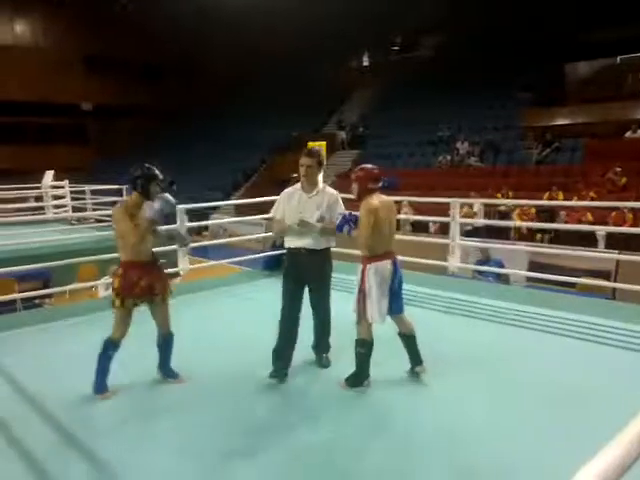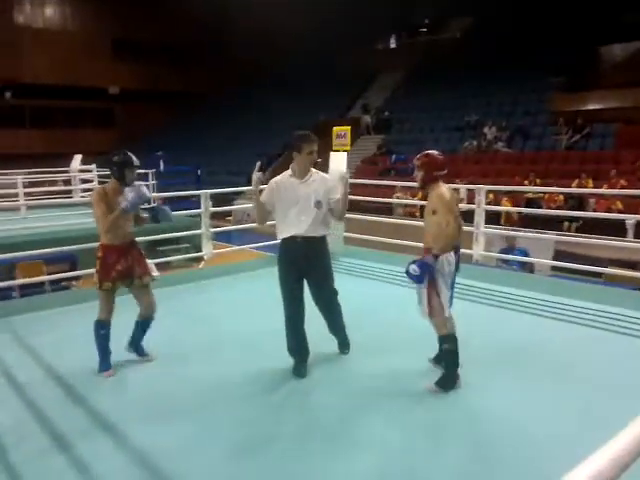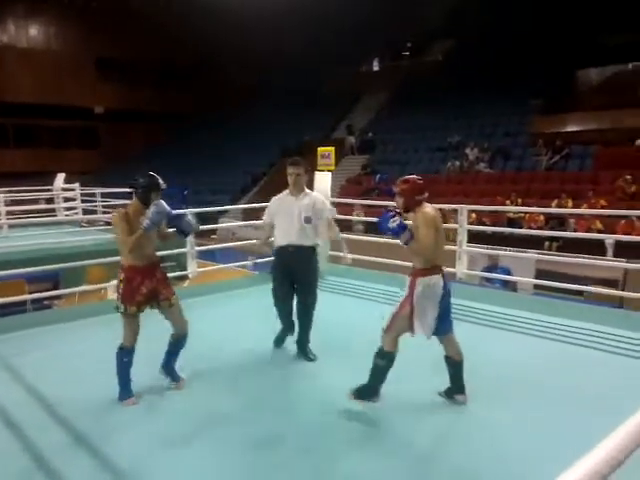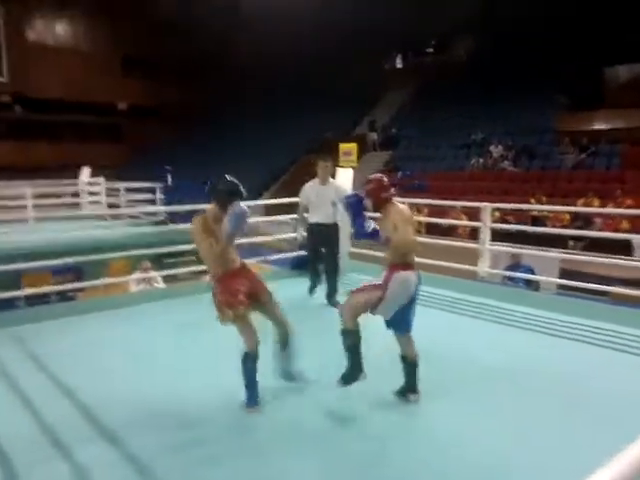
dt=1s
person 1, frame 1
left shoulder: (148, 207)
right shoulder: (122, 210)
right elbow: (133, 241)
right wrist: (152, 217)
left hip: (151, 268)
right hip: (129, 272)
left knee: (165, 327)
right knee: (119, 333)
left ankle: (165, 368)
right ankle: (100, 381)
person 1, frame 2
left shoulder: (131, 192)
right shoulder: (100, 194)
right elbow: (106, 226)
left wrist: (154, 217)
right wrist: (126, 206)
left hip: (132, 252)
right hip: (110, 255)
left knee: (149, 308)
right knee: (106, 313)
left ankle: (135, 344)
right ankle: (104, 360)
person 1, frame 3
left shoulder: (153, 214)
right shoulder: (121, 216)
left elbow: (163, 237)
right elbow: (128, 248)
left wrist: (181, 230)
right wrist: (148, 224)
left hip: (156, 273)
right hip: (133, 278)
left knee: (181, 326)
right knee: (130, 339)
left ankle: (168, 367)
right ankle: (124, 389)
person 1, frame 4
left shoulder: (232, 216)
right shoulder: (200, 224)
right elbow: (213, 260)
right wrist: (229, 232)
left hip: (245, 274)
right hip: (226, 283)
left knee: (282, 324)
right knee: (252, 340)
left ankle: (286, 367)
right ankle: (251, 395)
person 2, frame 1
left shoulder: (368, 204)
right shoulder: (387, 202)
left elbow: (364, 239)
left wrist: (348, 227)
right wrist: (357, 223)
left hip: (374, 266)
right hip: (391, 262)
left knee: (363, 321)
right knee: (398, 315)
left ankle: (361, 374)
right ankle: (417, 363)
person 2, frame 2
left shoulder: (439, 195)
right shoulder: (444, 191)
left elbow: (449, 233)
right elbow: (457, 227)
left wrist: (428, 258)
left hip: (439, 259)
right hip: (448, 256)
left knee: (438, 316)
right knee: (442, 313)
left ankle: (451, 374)
right ankle: (445, 357)
person 2, frame 3
left shoulder: (424, 215)
right shoulder: (430, 211)
left elbow: (427, 250)
left wrist: (404, 233)
right wrist: (405, 226)
left hip: (424, 282)
right hip: (438, 279)
left knee: (391, 334)
right knee: (446, 336)
left ankle: (371, 390)
right ankle: (457, 390)
person 2, frame 4
left shoulder: (399, 213)
right shoulder: (388, 214)
left elbow: (408, 245)
left wrist: (378, 234)
right wrist: (359, 216)
left hip: (400, 276)
right hip: (405, 275)
left knee: (348, 307)
right knee: (403, 334)
left ankle: (355, 366)
right ankle: (410, 388)
person 3, frame 1
left shoulder: (330, 196)
right shoulder: (288, 194)
left elbow: (339, 228)
right elbow: (276, 226)
left wrist: (317, 226)
right wrist: (291, 225)
left hip: (320, 256)
right hip: (294, 256)
left knee: (321, 307)
right knee: (289, 310)
left ankle: (321, 349)
right ankle: (281, 362)
person 3, frame 2
left shoulder: (325, 182)
right shoulder: (277, 184)
left elbow: (339, 216)
right elbow: (260, 219)
left wrist: (345, 192)
right wrist: (255, 190)
left hip: (316, 246)
right hip: (289, 248)
left knee: (327, 299)
right knee: (292, 306)
left ankle: (342, 337)
right ankle: (300, 357)
person 3, frame 3
left shoulder: (316, 201)
right shoulder: (277, 201)
left elbow: (330, 225)
right elbow: (268, 229)
left wrist: (343, 247)
left hip: (306, 254)
right hip: (282, 253)
left knee: (306, 302)
right knee: (281, 299)
left ankle: (303, 345)
right ankle: (286, 327)
person 3, frame 4
left shoulder: (337, 188)
right shoulder: (308, 187)
right elbow: (301, 209)
right wrist: (300, 226)
left hip: (331, 227)
right hip: (314, 227)
left knee: (332, 263)
right knee: (312, 259)
left ankle: (331, 296)
right ankle: (314, 282)
